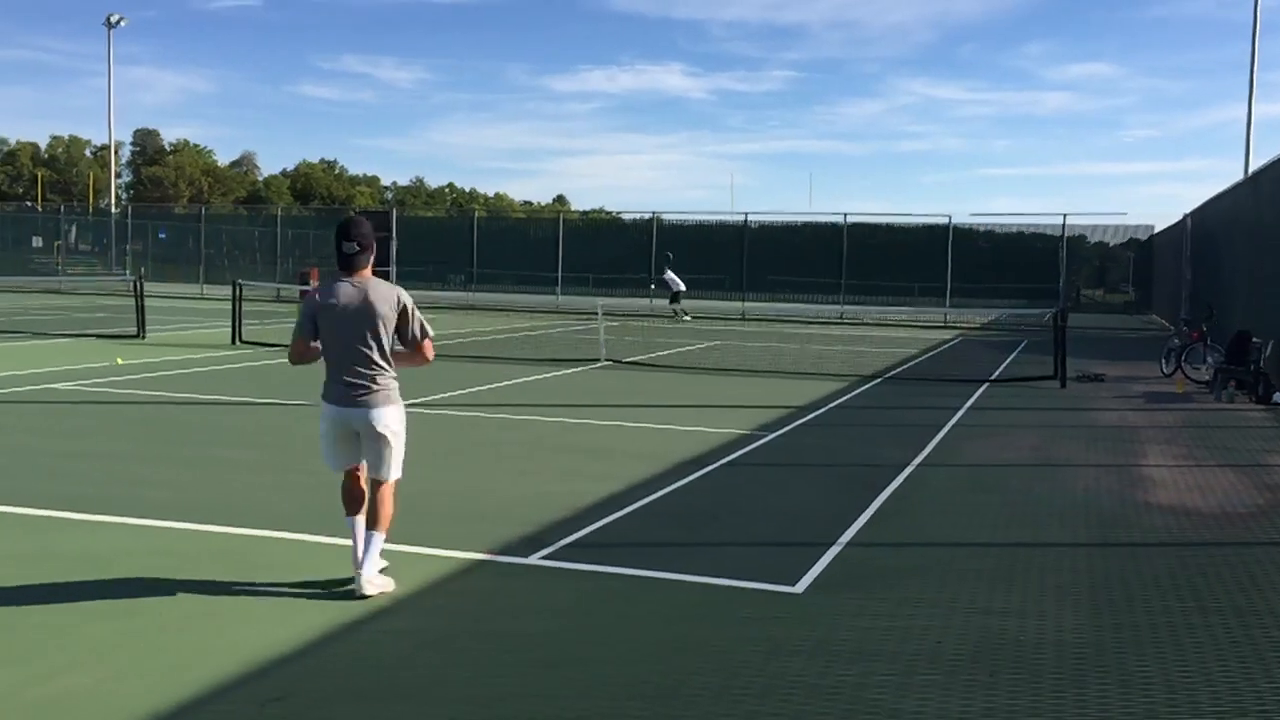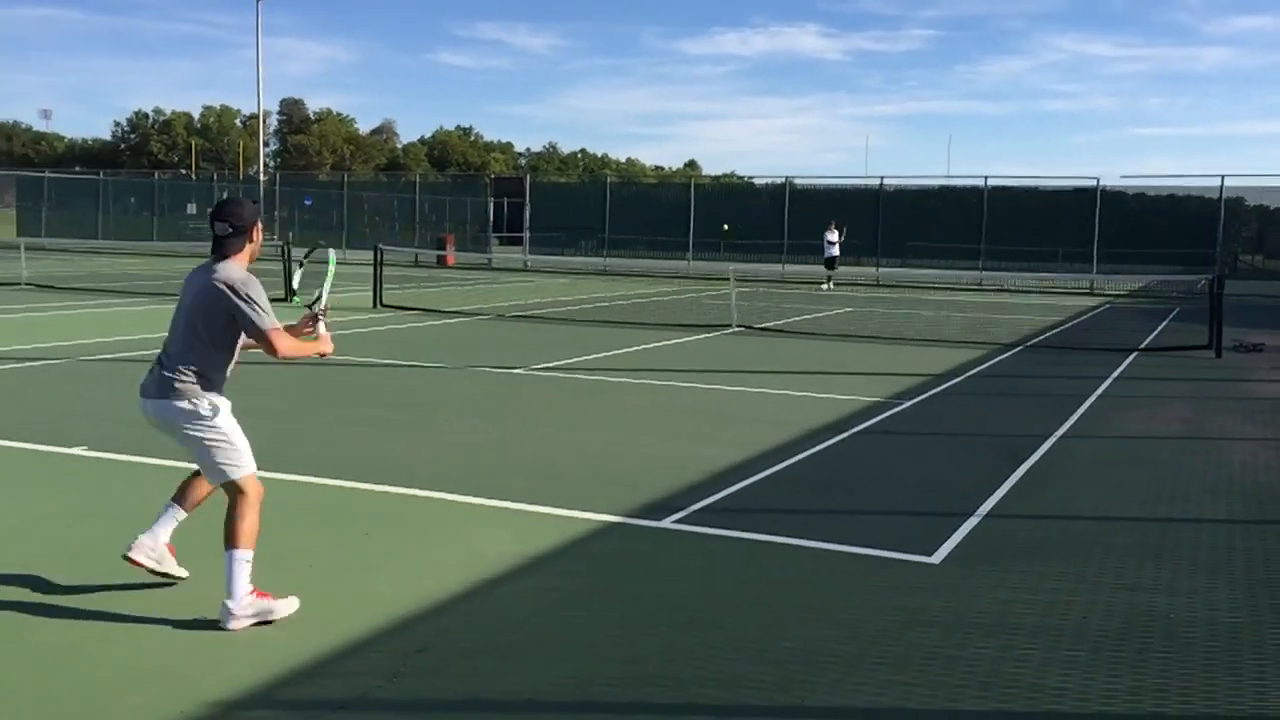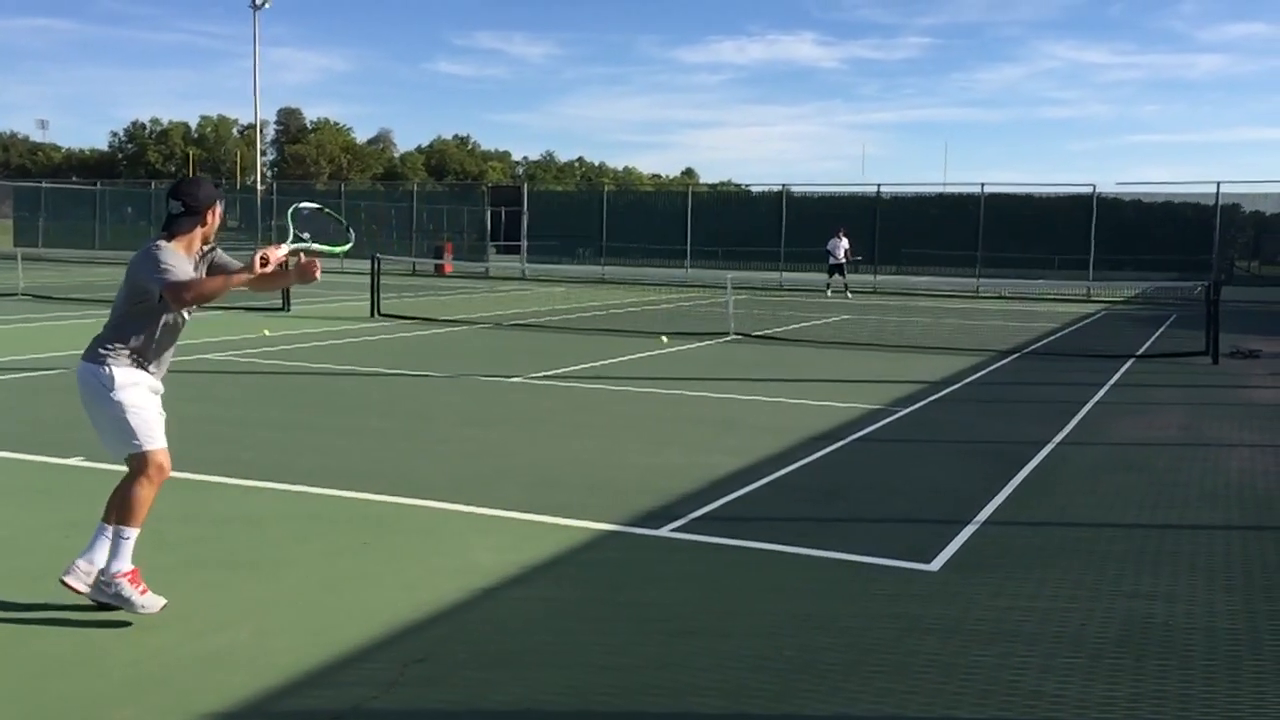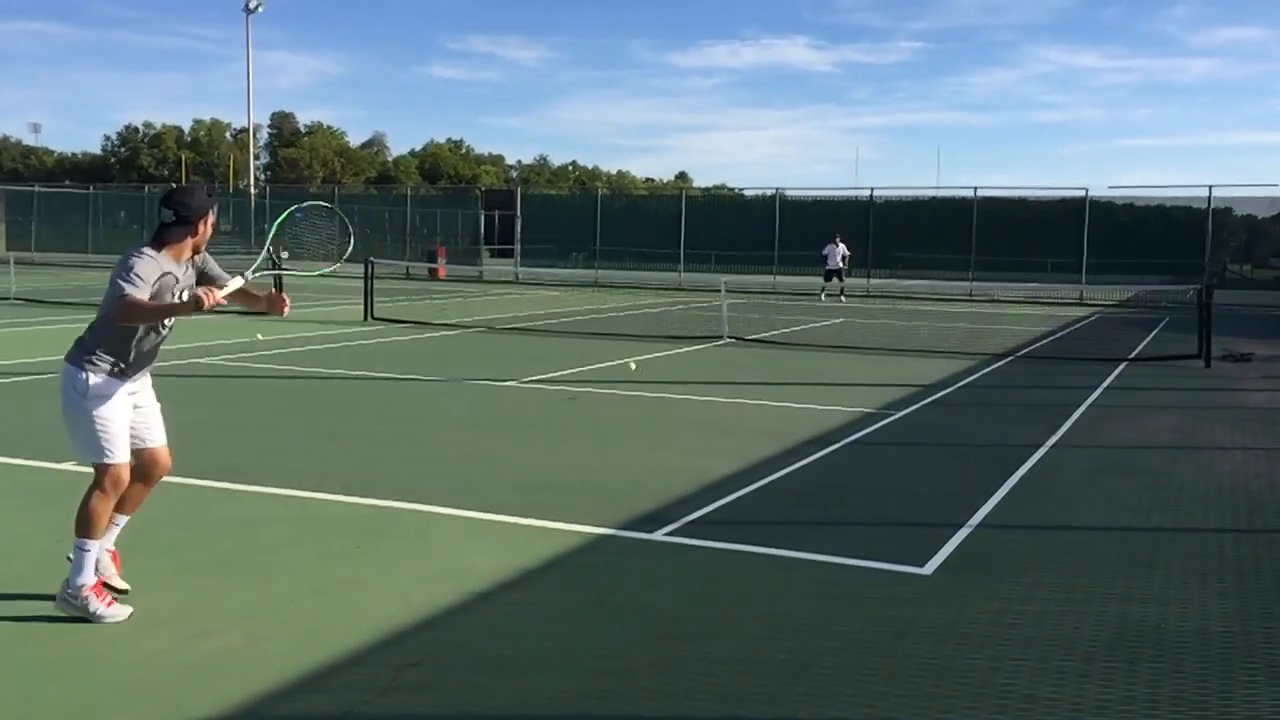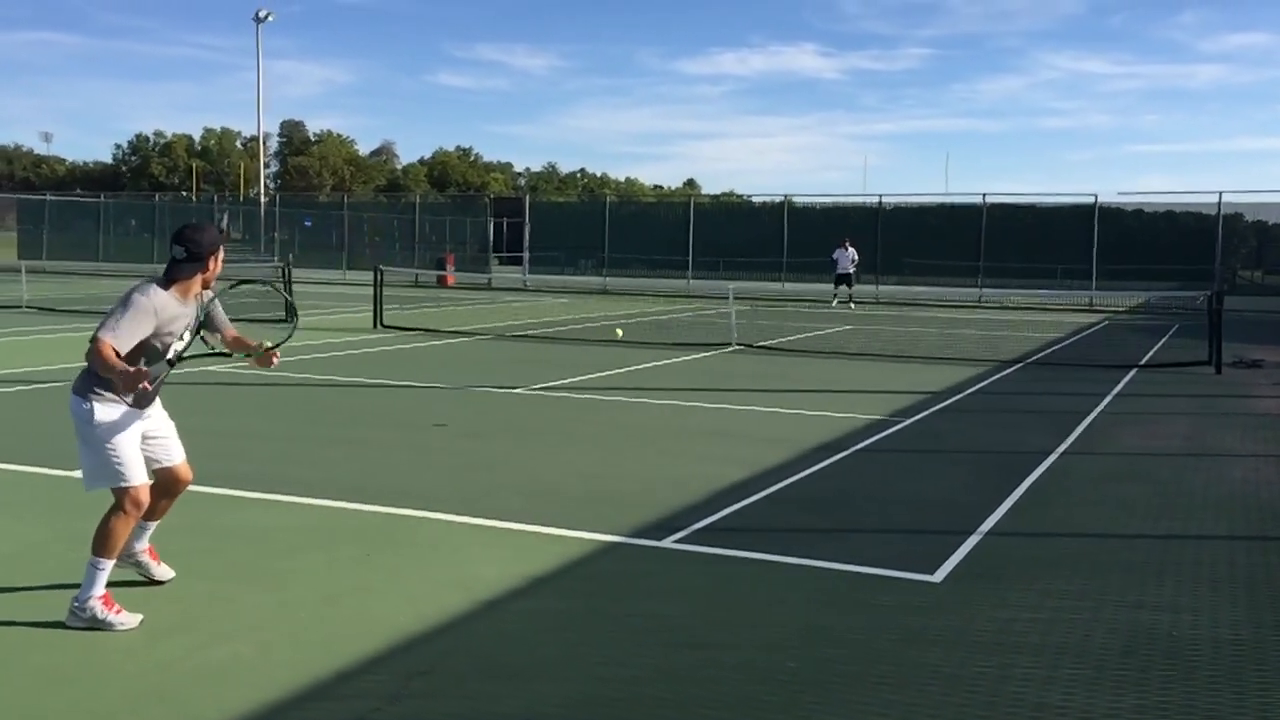
dt=1s
person 1, frame 1
left shoulder: (319, 298)
right shoulder: (395, 296)
left elbow: (296, 356)
right elbow: (425, 353)
left hip: (338, 406)
right hip: (382, 405)
left knee: (352, 474)
right knee: (384, 484)
left ankle: (364, 559)
right ankle: (368, 573)
person 1, frame 2
left shoulder: (201, 276)
right shoulder: (240, 282)
right elbow: (277, 345)
left wrist: (295, 329)
right wrist: (316, 346)
left hip: (159, 395)
right hip: (189, 399)
left knee: (216, 467)
right knee: (246, 490)
left ankle: (153, 541)
right ankle: (240, 600)
person 1, frame 3
left shoulder: (203, 253)
right shoulder: (158, 256)
left elbow: (254, 281)
right elbow: (183, 295)
left wrist: (294, 275)
right wrist: (245, 272)
left hip: (139, 376)
right hip: (112, 372)
left knee: (145, 470)
right knee: (154, 466)
left ankle: (89, 567)
right ankle: (116, 574)
person 1, frame 4
left shoulder: (195, 261)
right shoulder: (142, 264)
left elbow: (235, 292)
right elbow: (125, 312)
left wrist: (266, 301)
right wrist: (185, 306)
left hip: (133, 378)
right hip: (94, 377)
left knee: (155, 464)
right knee: (114, 476)
left ankle: (100, 550)
right ankle: (78, 587)
person 1, frame 5
left shoulder: (202, 298)
right shoulder: (146, 301)
left elbow: (231, 339)
right elbow: (97, 350)
left wrist: (256, 353)
right wrist: (121, 374)
left hip: (142, 404)
right hip: (103, 404)
left knee: (177, 477)
right knee: (133, 498)
left ankle: (135, 549)
right ankle: (88, 602)
